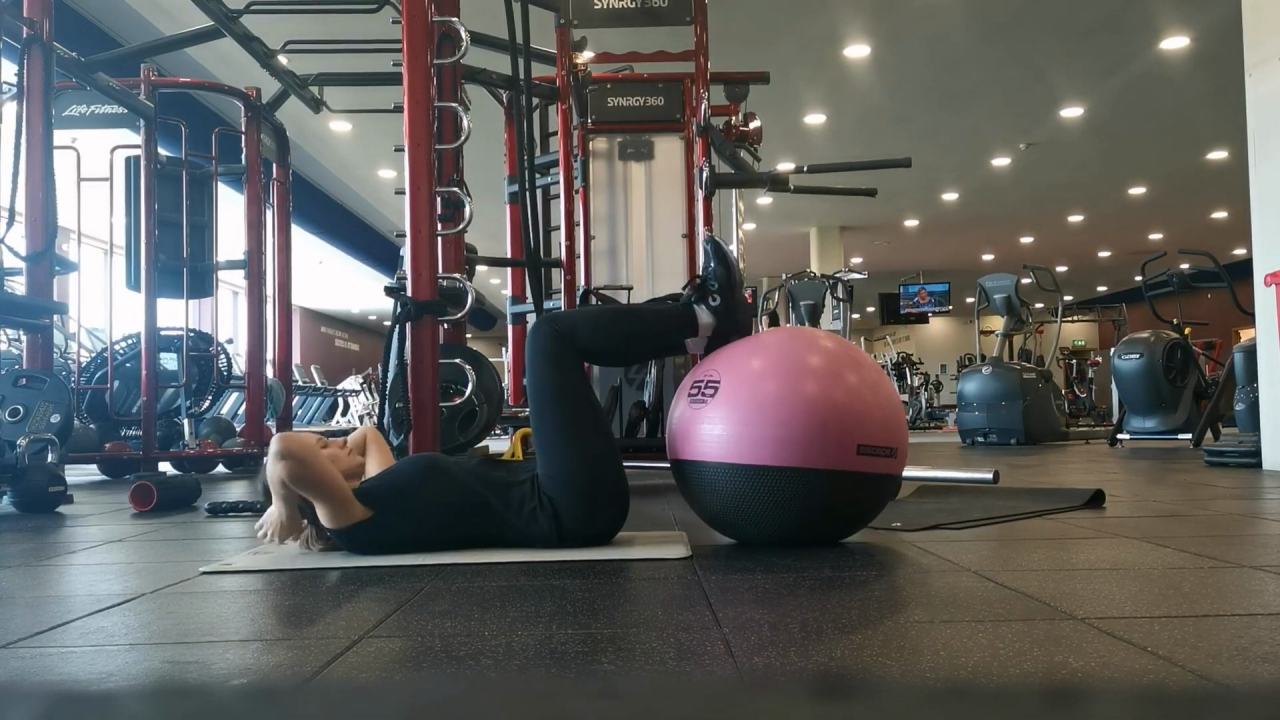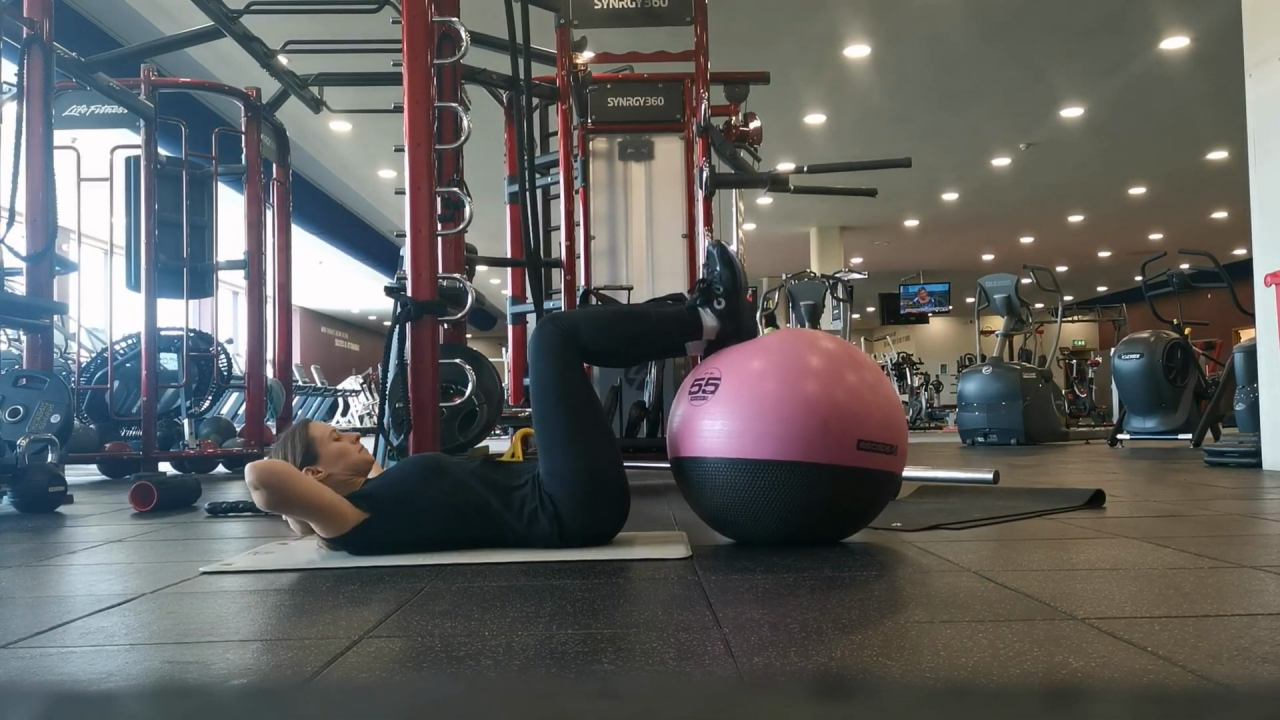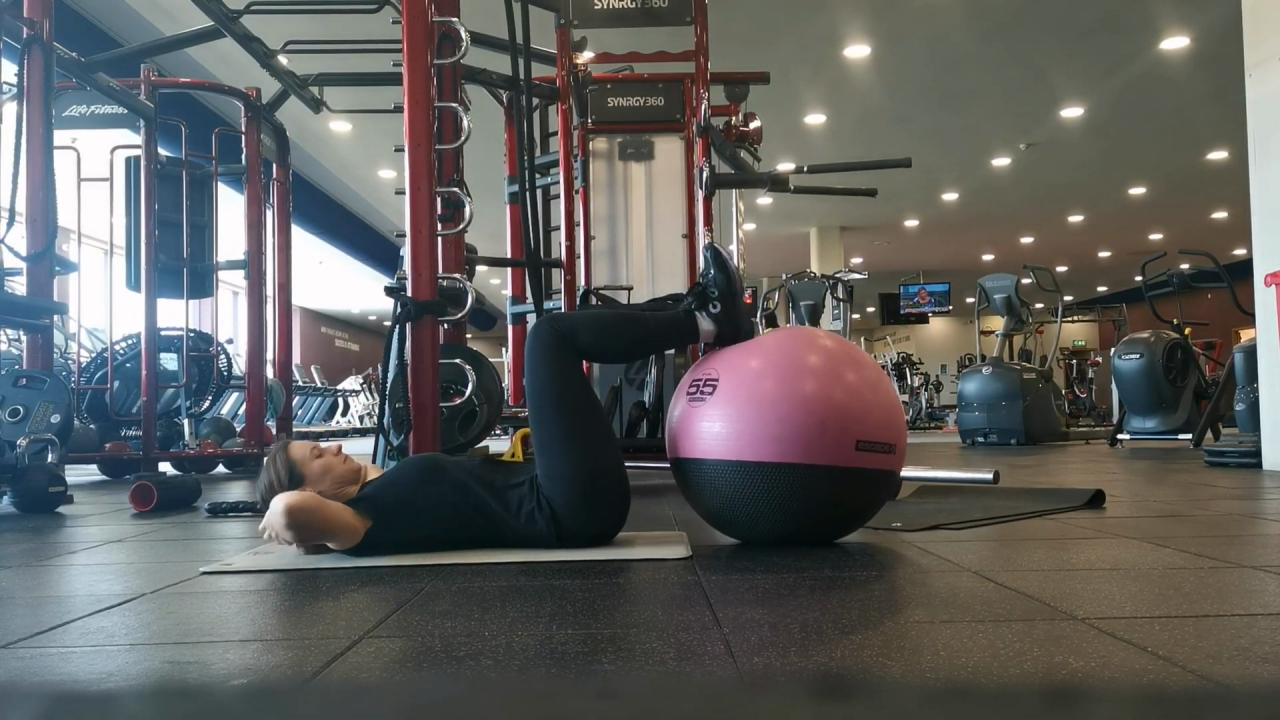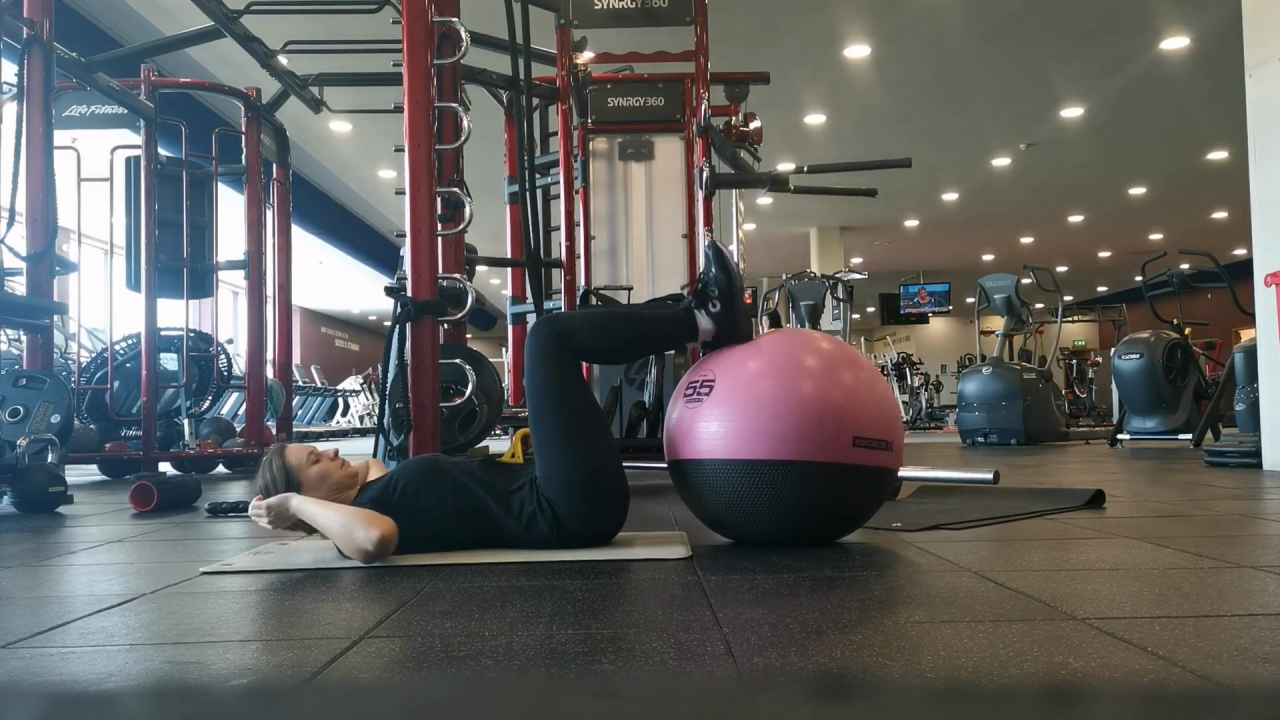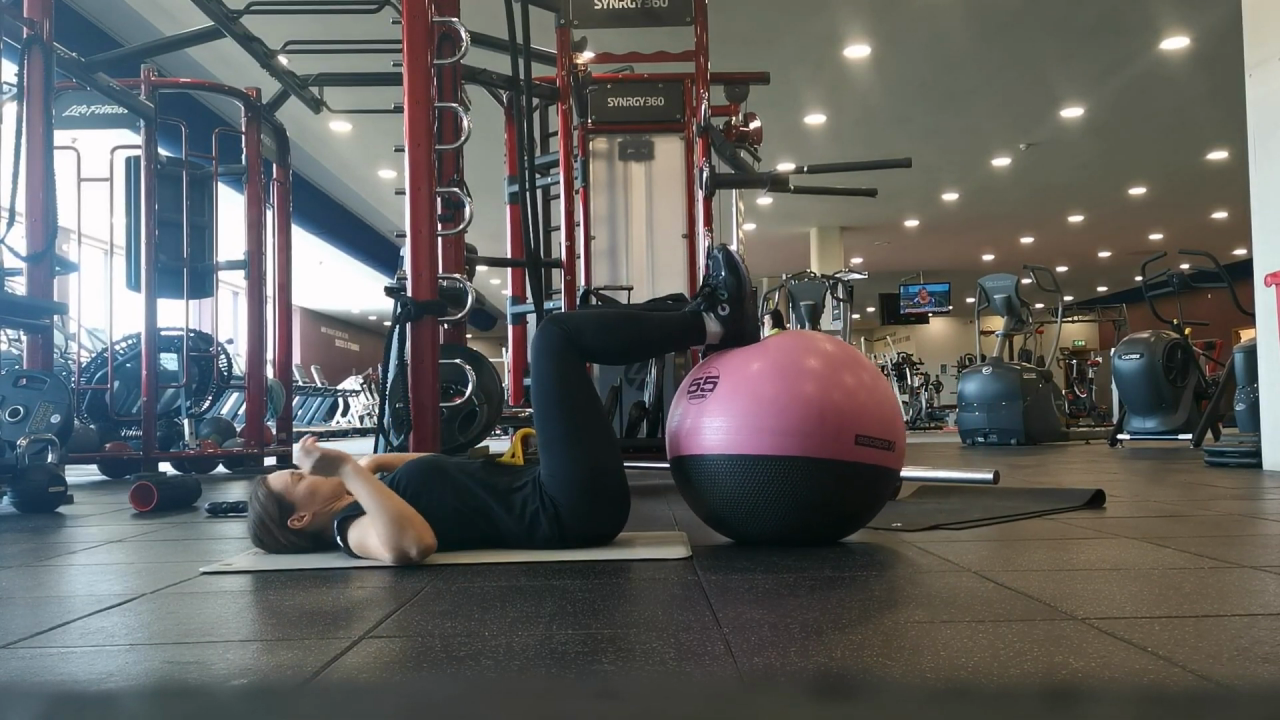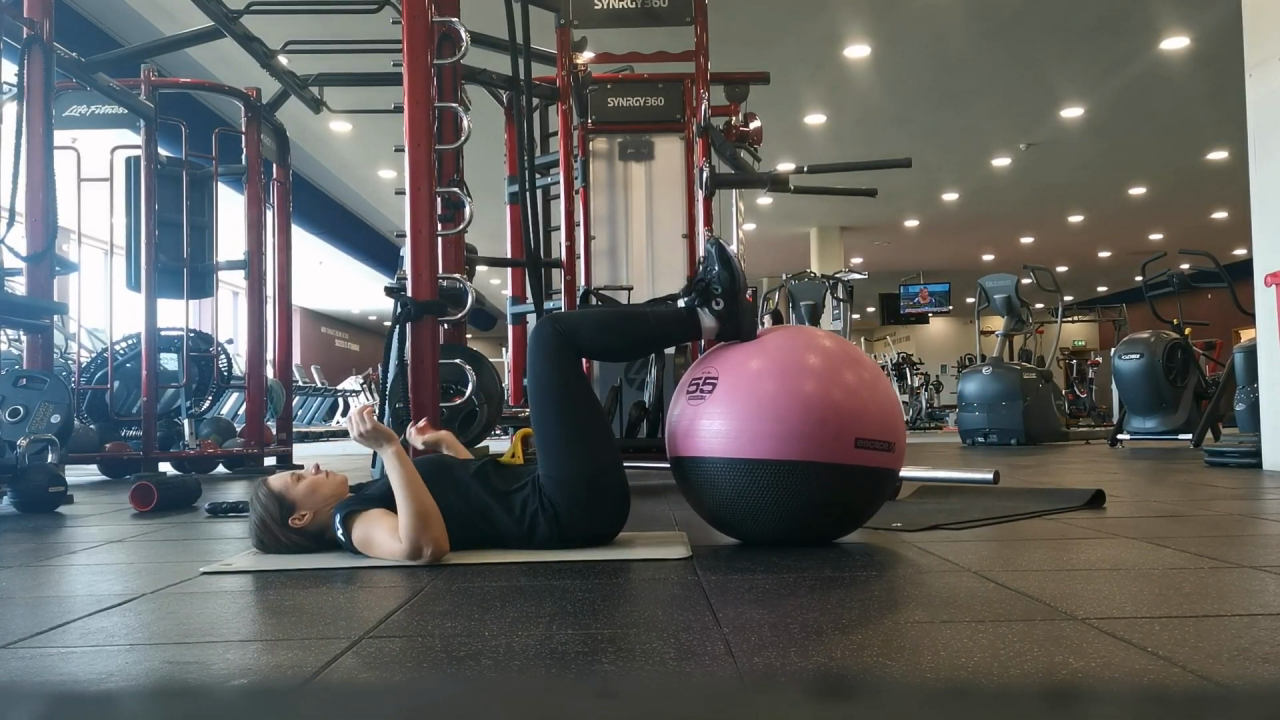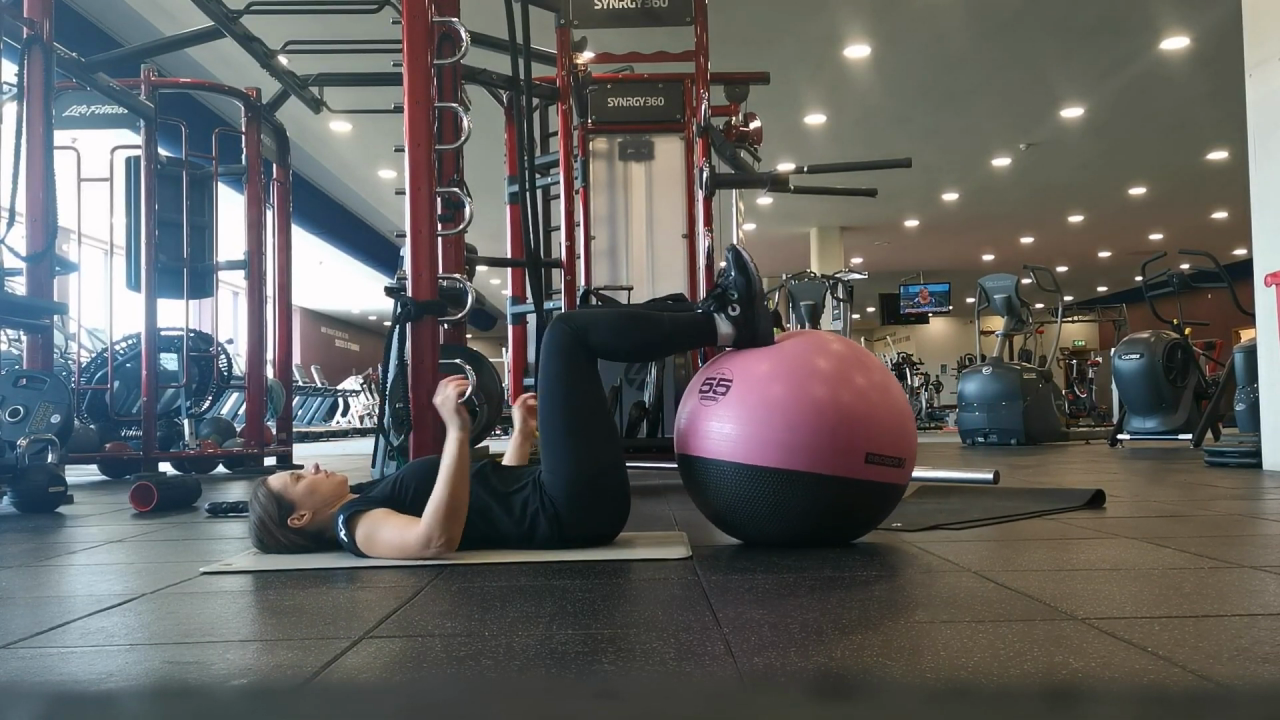
dt=0.4s
person 1, frame 1
left shoulder: (372, 501)
right shoulder: (352, 522)
left elbow: (368, 432)
right elbow: (286, 447)
right wrist: (284, 506)
left hip: (563, 504)
right hip: (572, 511)
left knee: (562, 340)
right knee: (551, 333)
left ankle: (699, 334)
right ankle: (704, 316)
person 1, frame 2
left shoulder: (367, 498)
right shoulder: (351, 523)
left elbow: (368, 468)
right elbow: (260, 474)
right wrist: (299, 515)
left hip: (565, 504)
right hip: (571, 513)
left knee: (565, 340)
right knee: (554, 333)
left ankle: (700, 333)
right ankle: (707, 319)
person 1, frame 3
left shoulder: (367, 502)
right shoulder: (354, 525)
left elbow: (373, 472)
right elbow: (292, 509)
right wrist: (281, 517)
left hip: (566, 504)
right hip: (573, 511)
left knee: (560, 337)
right knee: (550, 333)
left ankle: (691, 318)
right ankle: (706, 324)
person 1, frame 4
left shoulder: (364, 501)
right shoulder: (362, 518)
left elbow: (373, 464)
right elbow: (375, 538)
right wrist: (294, 502)
left hip: (569, 504)
right hip: (571, 512)
left knee: (557, 339)
right knee: (548, 334)
left ankle: (696, 323)
right ankle: (704, 323)
person 1, frame 5
left shoulder: (360, 501)
right shoulder: (355, 526)
left elbow: (427, 464)
right elbow: (415, 544)
left wrist: (364, 463)
right wrist: (344, 471)
left hip: (556, 500)
right hip: (571, 511)
left knee: (564, 339)
right knee: (556, 334)
left ankle: (703, 322)
right ankle: (712, 326)
person 1, frame 6
left shoulder: (367, 501)
right shoulder: (354, 521)
right elbow: (425, 545)
left wrist: (444, 441)
right wrist: (388, 448)
left hip: (565, 504)
right hip: (572, 511)
left knee: (557, 340)
right knee: (552, 334)
left ankle: (695, 311)
right ankle: (709, 320)
person 1, frame 7
left shoulder: (372, 503)
right shoulder: (358, 525)
right elbow: (439, 538)
left wrist: (522, 429)
right wrist: (456, 431)
left hip: (562, 503)
right hip: (571, 511)
left knee: (574, 337)
right knee: (567, 332)
left ankle: (711, 320)
right ankle: (727, 327)
